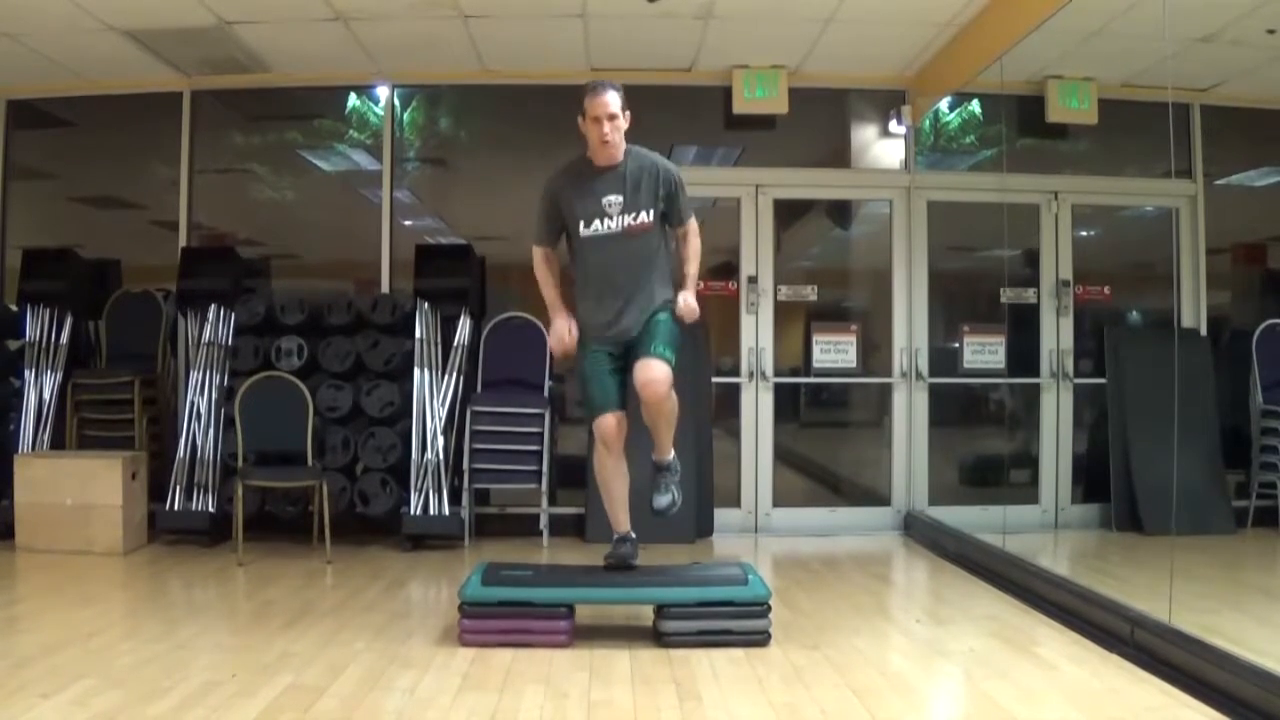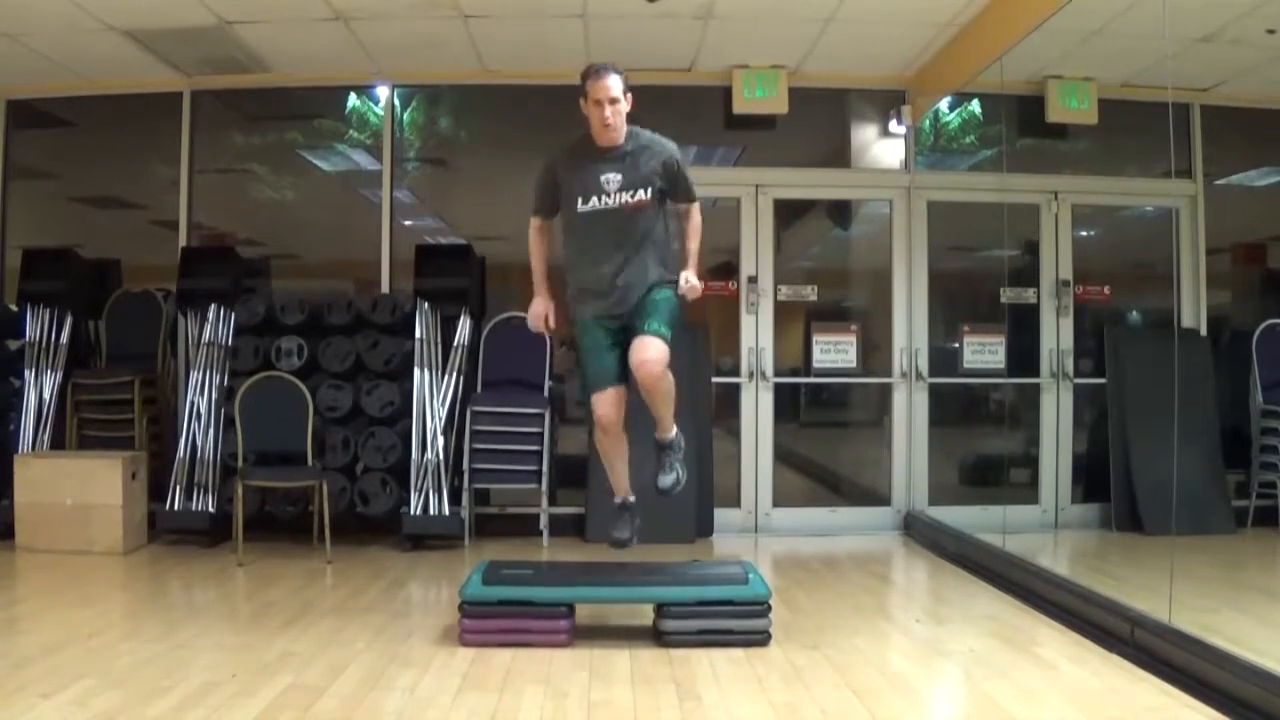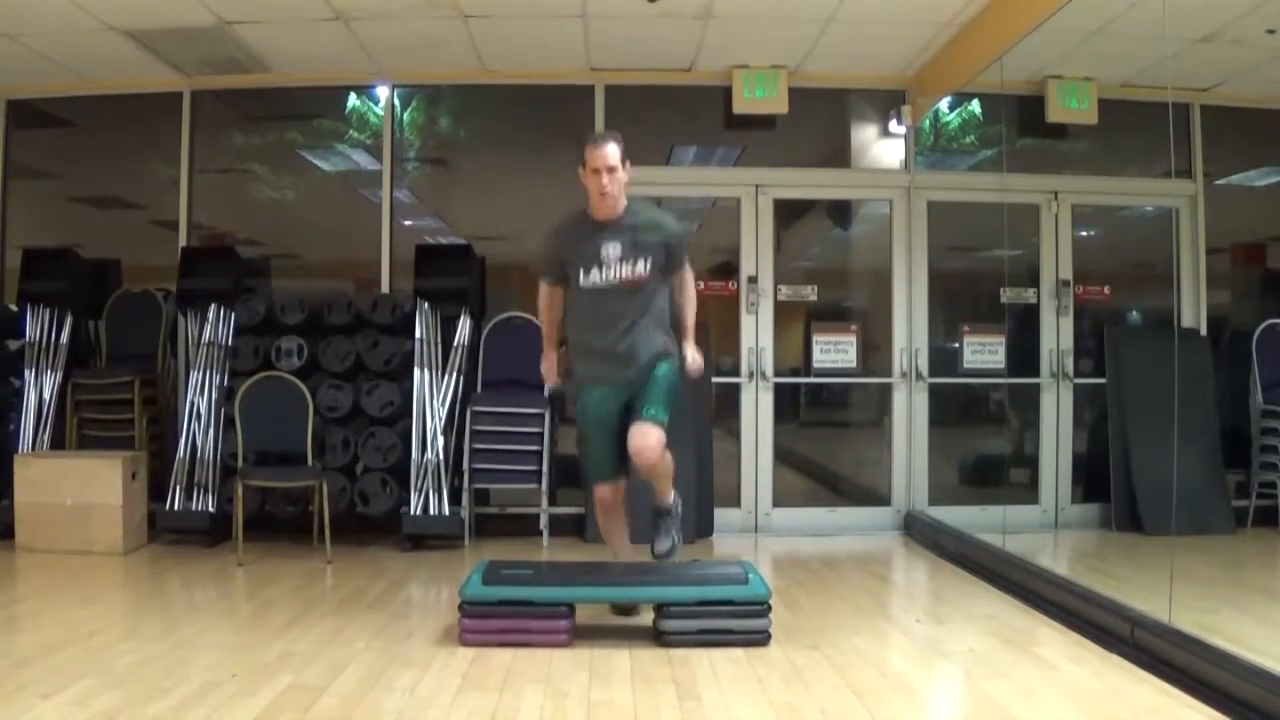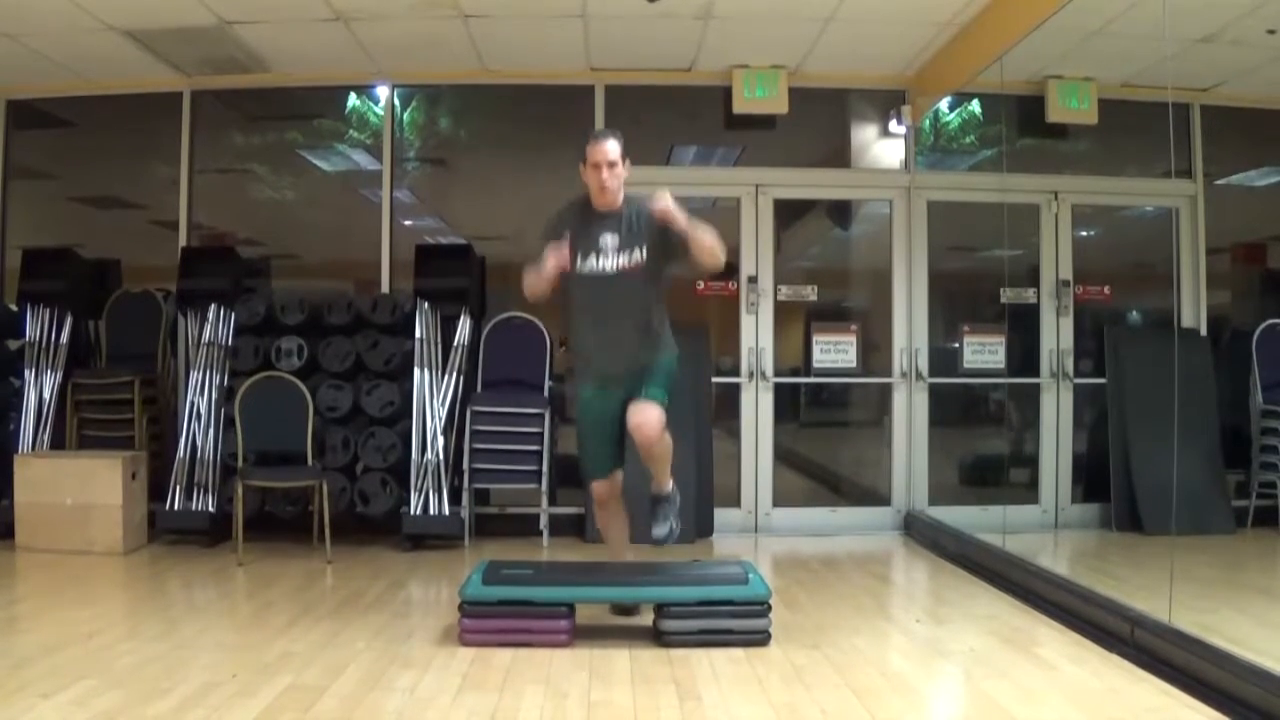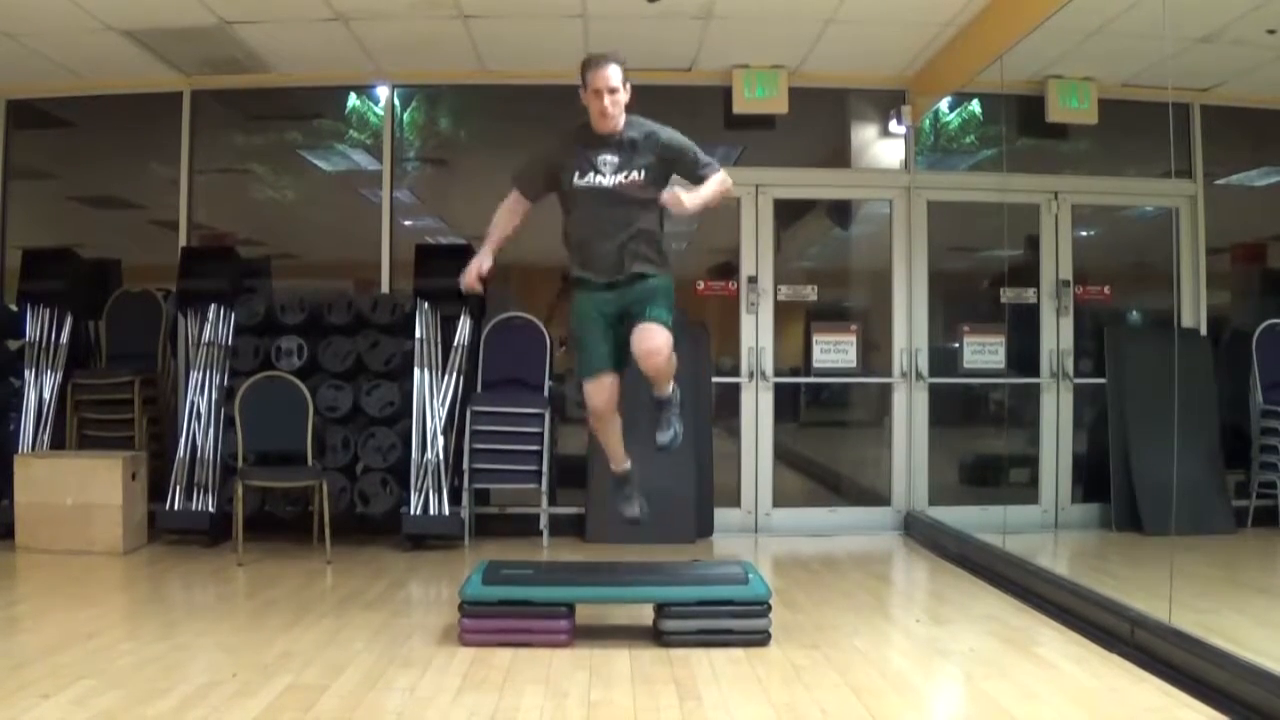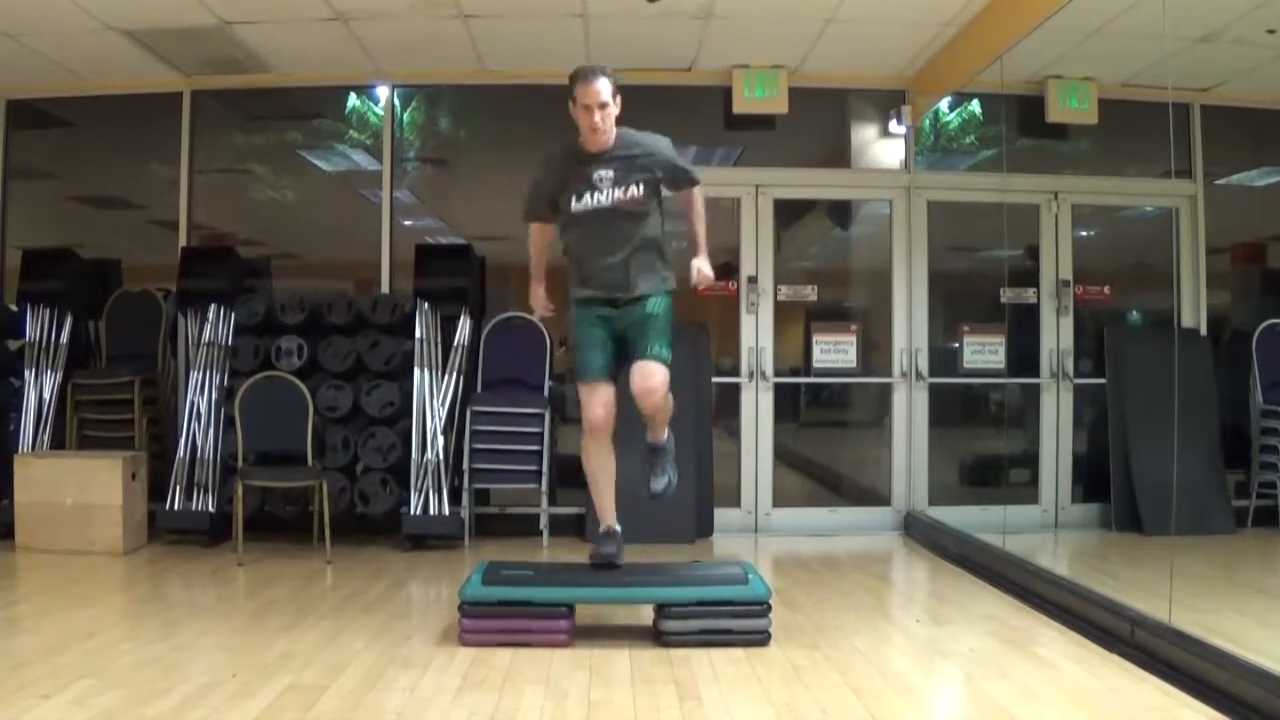
dt=0.2s
person 1, frame 1
left shoulder: (659, 172)
right shoulder: (563, 185)
left elbow: (687, 230)
right elbow: (543, 252)
left wrist: (688, 289)
right wrist: (558, 314)
left hip: (654, 310)
right hip: (595, 325)
left knee: (652, 382)
right knee: (608, 432)
left ankle: (665, 459)
right ankle: (622, 534)
person 1, frame 2
left shoulder: (661, 154)
right shoulder: (564, 164)
left elbow: (688, 208)
right elbow: (540, 225)
left wrist: (691, 267)
right wrist: (538, 292)
left hip: (653, 287)
right hip: (594, 302)
left knee: (648, 364)
right knee: (606, 413)
left ankle: (668, 437)
right ankle: (623, 503)
person 1, frame 3
left shoulder: (660, 227)
right shoulder: (564, 237)
left elbow: (682, 278)
right elbow: (550, 292)
left wrist: (689, 343)
right wrist: (549, 352)
left hip: (654, 363)
right hip: (596, 378)
left knee: (645, 449)
right knee: (605, 493)
left ankle: (667, 502)
person 1, frame 4
left shoulder: (658, 215)
right shoulder: (566, 223)
left elbow: (714, 262)
right elbow: (533, 290)
left wrist: (680, 221)
right wrist: (548, 268)
left hip: (651, 359)
right hip: (595, 372)
left knee: (645, 425)
right knee: (603, 490)
left ankle: (663, 491)
person 1, frame 5
left shoulder: (659, 140)
right shoulder: (562, 150)
left elbow: (721, 179)
right elbow: (518, 202)
left wrist: (696, 197)
right wrist: (485, 254)
left hip: (646, 276)
right hip: (591, 286)
left knee: (652, 352)
right knee: (599, 402)
left ankle: (667, 396)
right ankle: (623, 473)
person 1, frame 6
left shoulder: (653, 152)
right shoulder: (556, 169)
left elbow: (690, 188)
right elbow: (540, 224)
left wrist: (701, 252)
right wrist: (536, 284)
left hip: (649, 296)
right hip: (590, 302)
left knee: (649, 390)
right knee: (596, 416)
left ankle: (659, 438)
right ankle: (608, 530)
